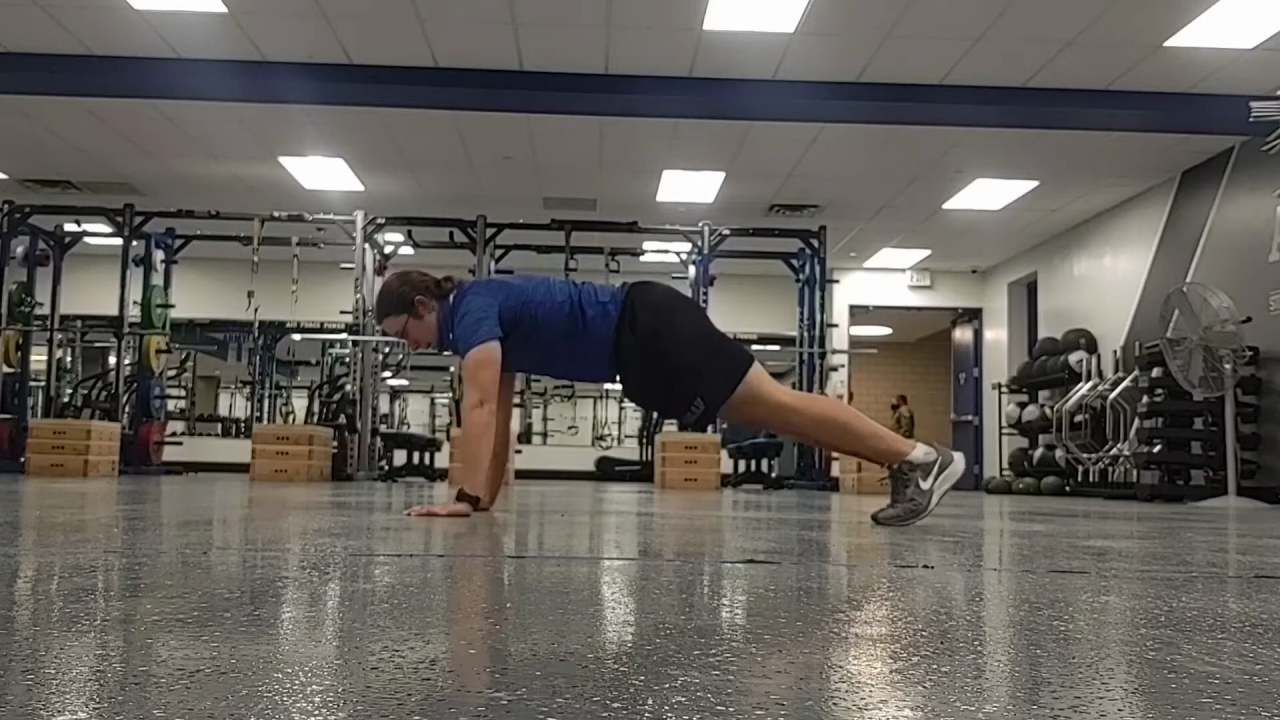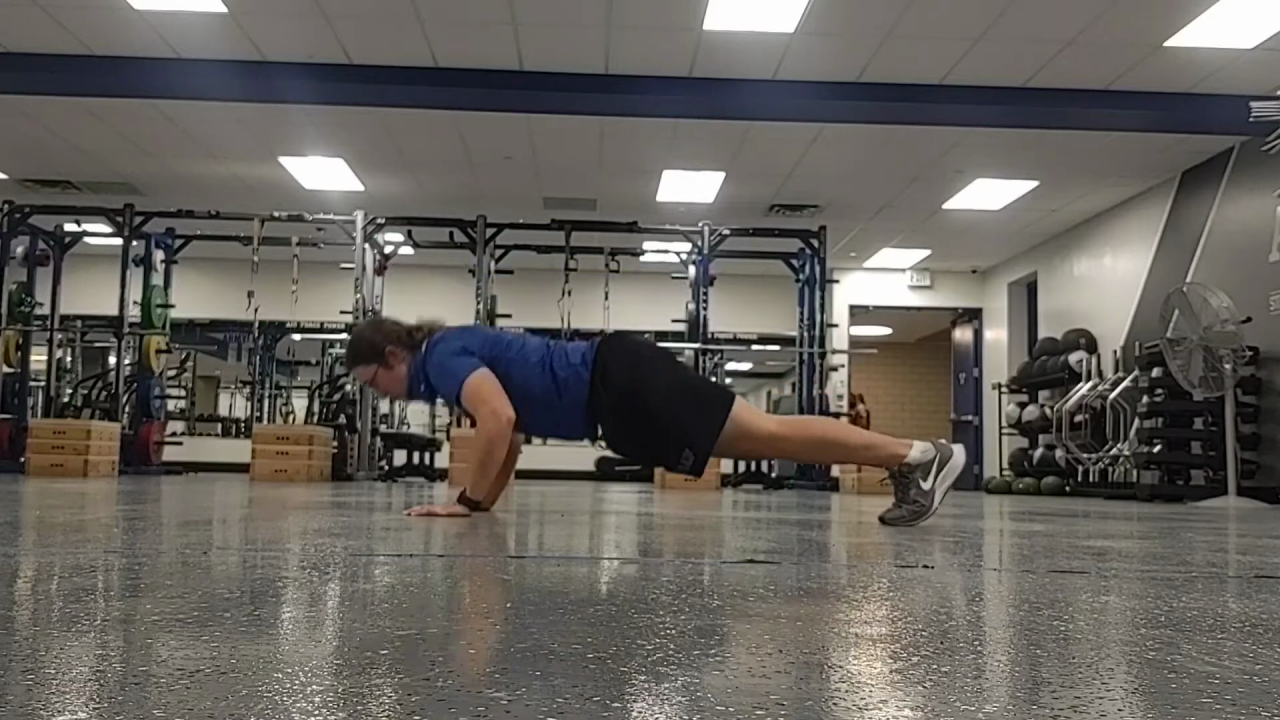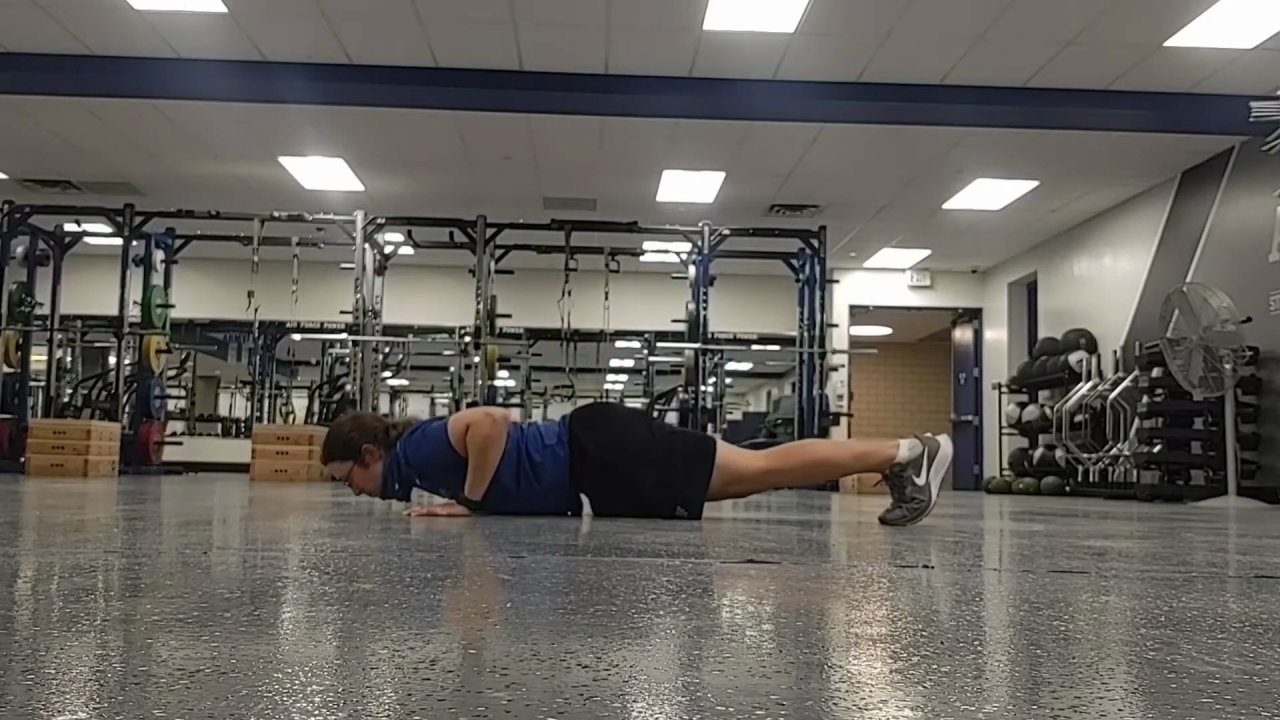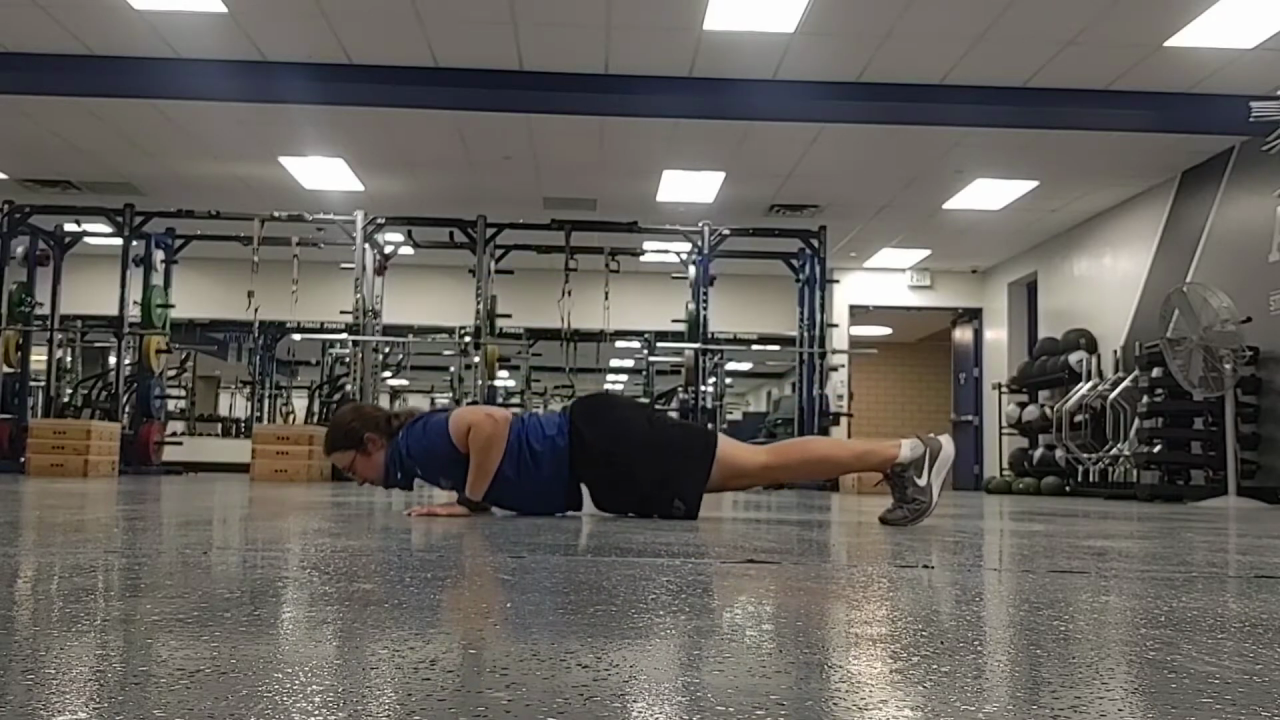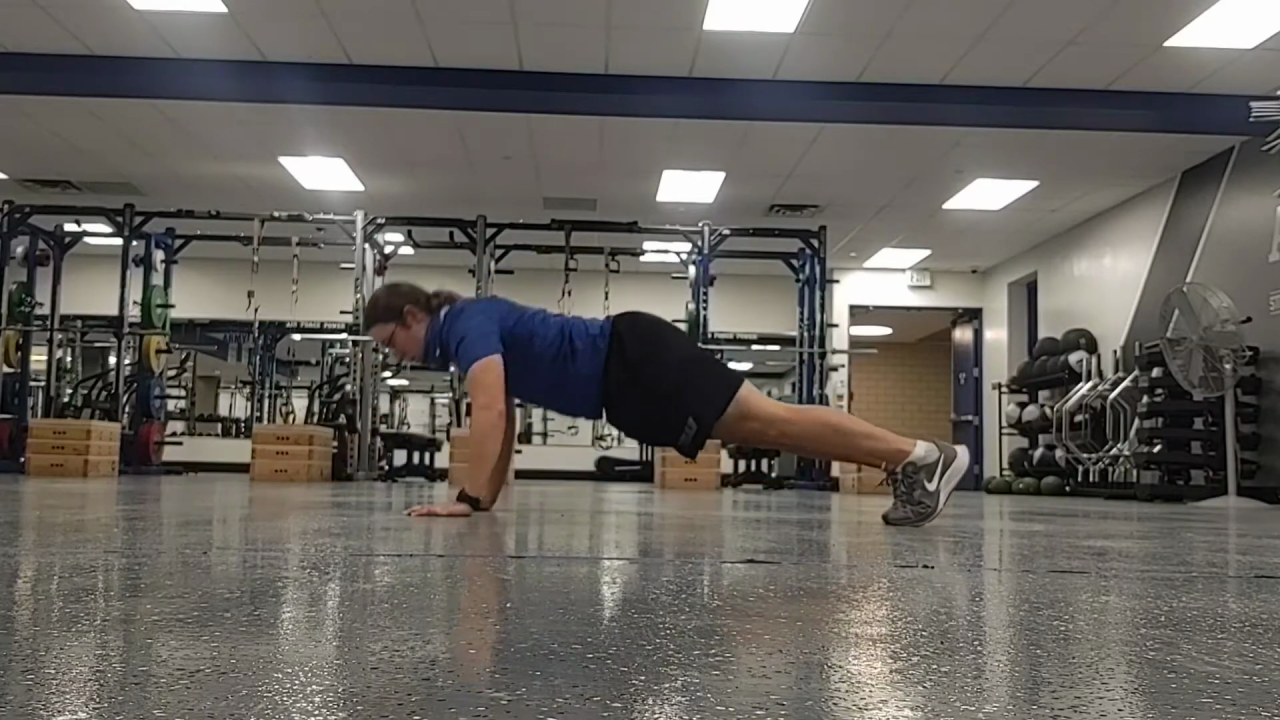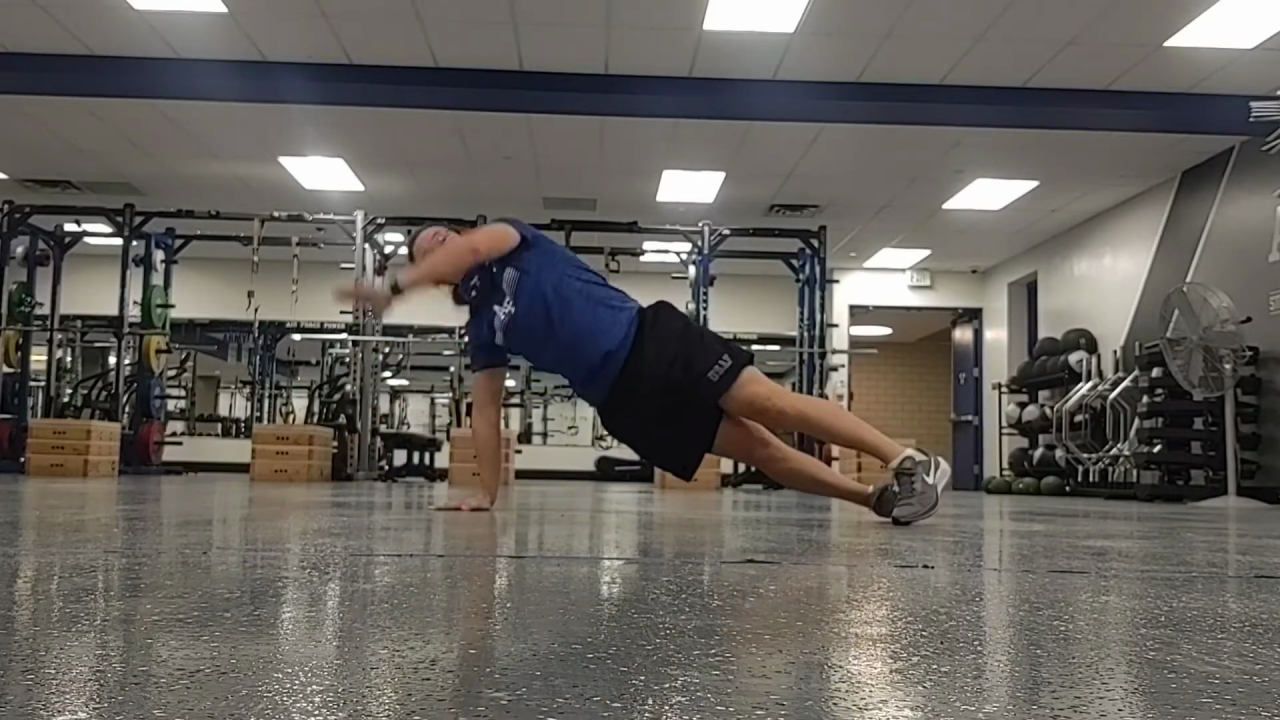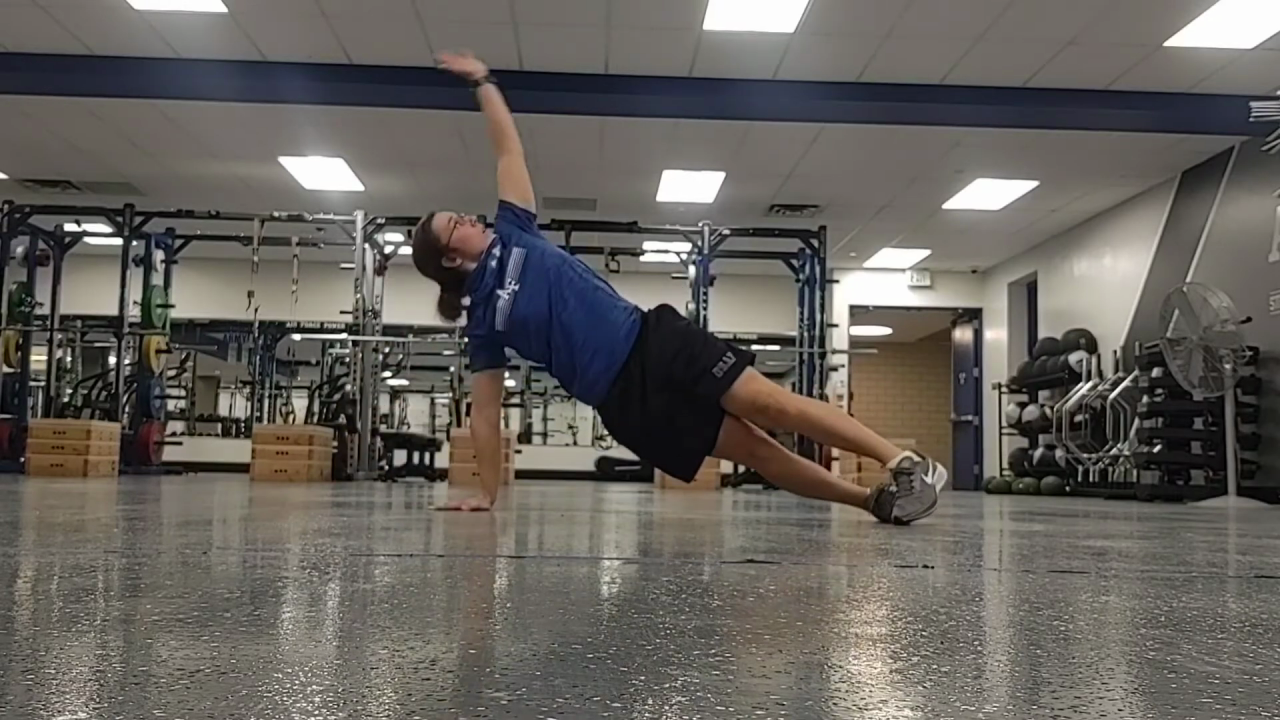
dt=0.5s
person 1, frame 1
left shoulder: (472, 308)
right shoulder: (482, 315)
left elbow: (479, 405)
right elbow: (499, 412)
left wrist: (466, 498)
right wrist: (488, 497)
left hip: (648, 327)
right hip: (639, 345)
left knee: (775, 403)
right knee: (763, 414)
left ankle: (922, 457)
right ankle: (909, 462)
person 1, frame 2
left shoulder: (444, 354)
right shoulder: (453, 353)
left elbow: (500, 421)
right elbow: (508, 432)
left wrist: (469, 500)
right wrist: (484, 499)
left hip: (622, 383)
right hip: (615, 389)
left knee: (764, 433)
right knee: (757, 440)
left ankle: (919, 455)
right ankle: (909, 457)
person 1, frame 3
left shoulder: (417, 453)
right shoulder: (421, 452)
left elbow: (489, 420)
left wrist: (469, 501)
right wrist: (477, 499)
left hip: (597, 452)
right hip: (590, 453)
left knee: (757, 469)
right knee: (751, 470)
left ankle: (908, 453)
right ankle: (903, 454)
person 1, frame 4
left shoulder: (417, 441)
right shoulder: (423, 440)
left elbow: (491, 421)
left wrist: (468, 500)
right wrist: (475, 499)
left hip: (597, 442)
right hip: (589, 448)
left knee: (756, 464)
right knee: (754, 463)
left ankle: (909, 453)
right ankle: (902, 456)
person 1, frame 5
left shoulder: (466, 323)
right shoulder: (460, 340)
left elbow: (490, 414)
right elbow: (503, 425)
left wrist: (471, 495)
right wrist: (490, 494)
left hip: (635, 356)
right hip: (626, 393)
left knee: (766, 419)
right knee: (760, 433)
left ankle: (924, 455)
right ankle: (897, 466)
person 1, frame 6
left shoulder: (515, 245)
right shoulder: (483, 330)
left elbow: (475, 246)
right elbow: (485, 411)
left wrist: (395, 287)
right wrist: (488, 494)
left hip: (653, 340)
right hip: (621, 399)
left knee: (769, 402)
right knee: (754, 447)
left ankle: (908, 461)
right ankle: (879, 495)
person 1, frame 7
left shoulder: (512, 237)
right shoulder: (483, 325)
left elbow: (508, 149)
right elbow: (485, 412)
left wrist: (482, 80)
right wrist: (487, 494)
left hip: (655, 342)
right hip: (626, 401)
left knee: (770, 404)
right knee: (754, 449)
left ankle: (904, 464)
right ankle: (876, 500)
